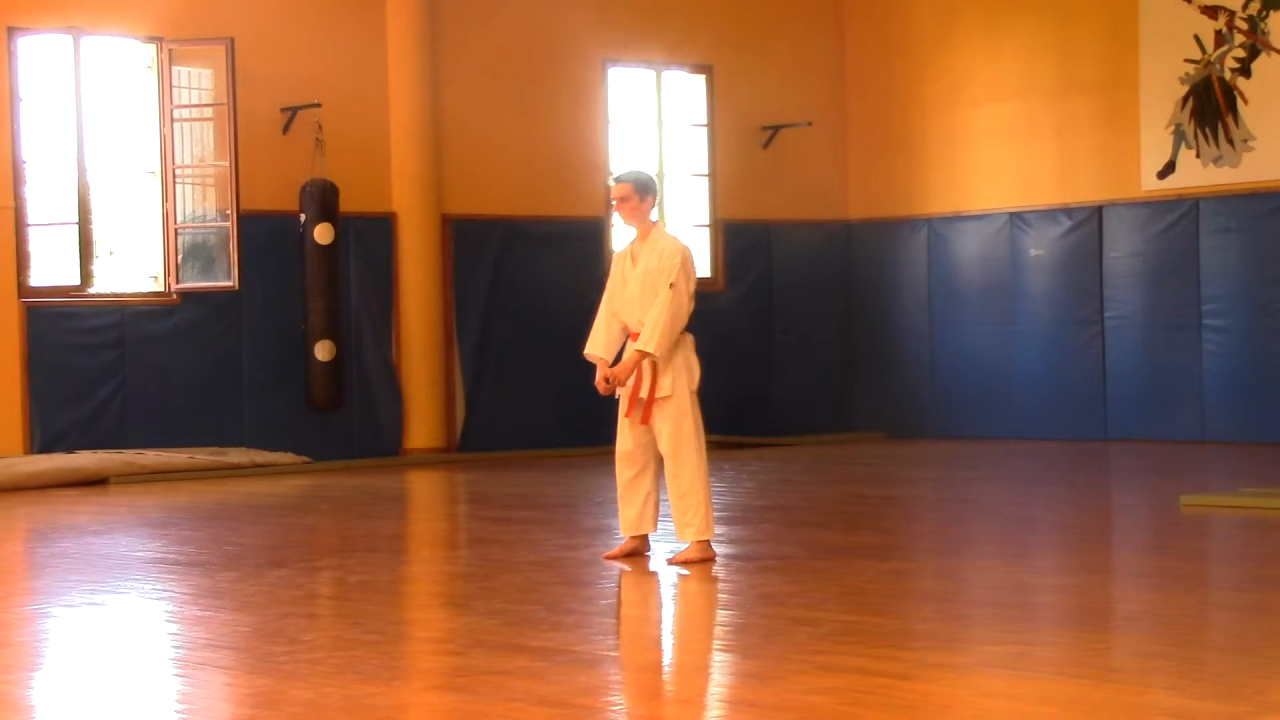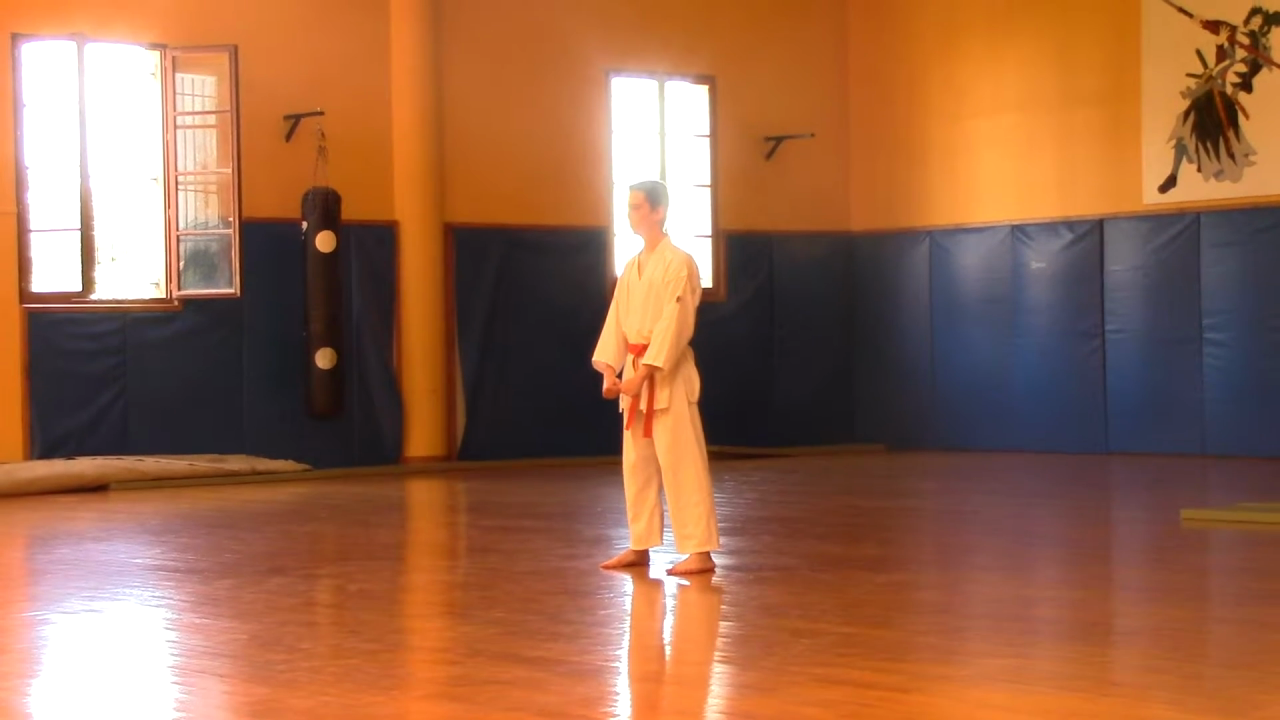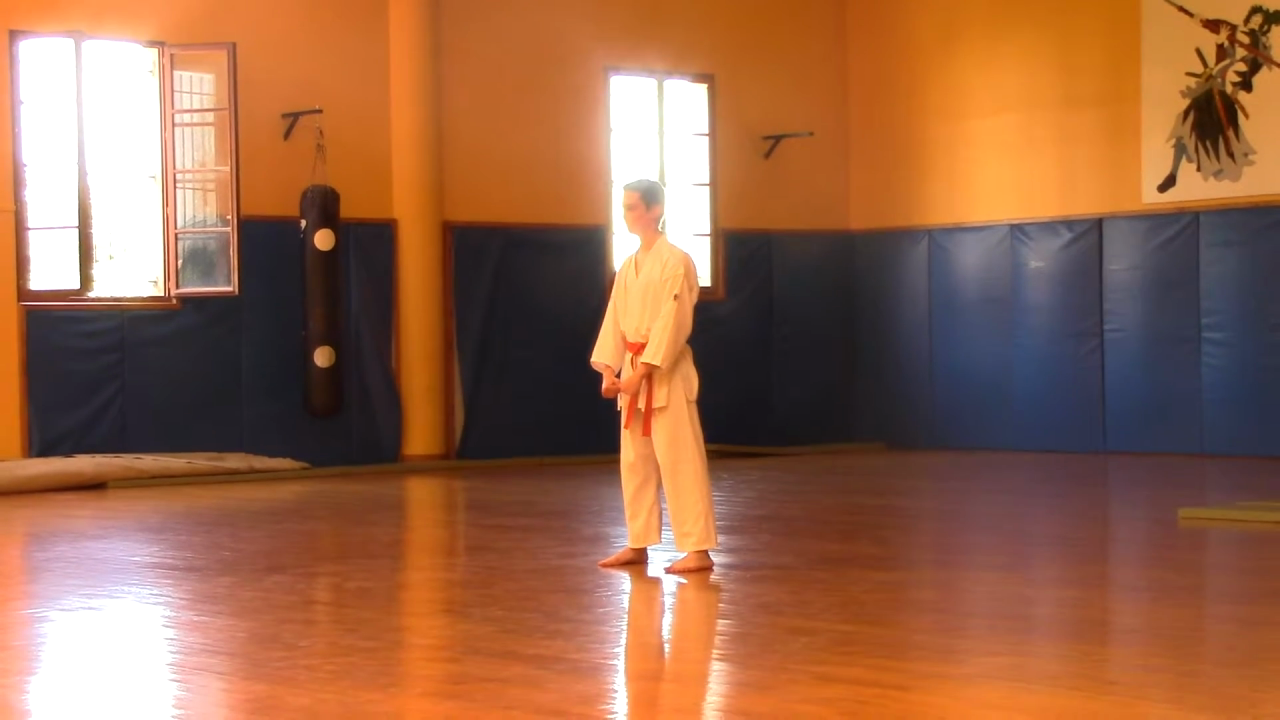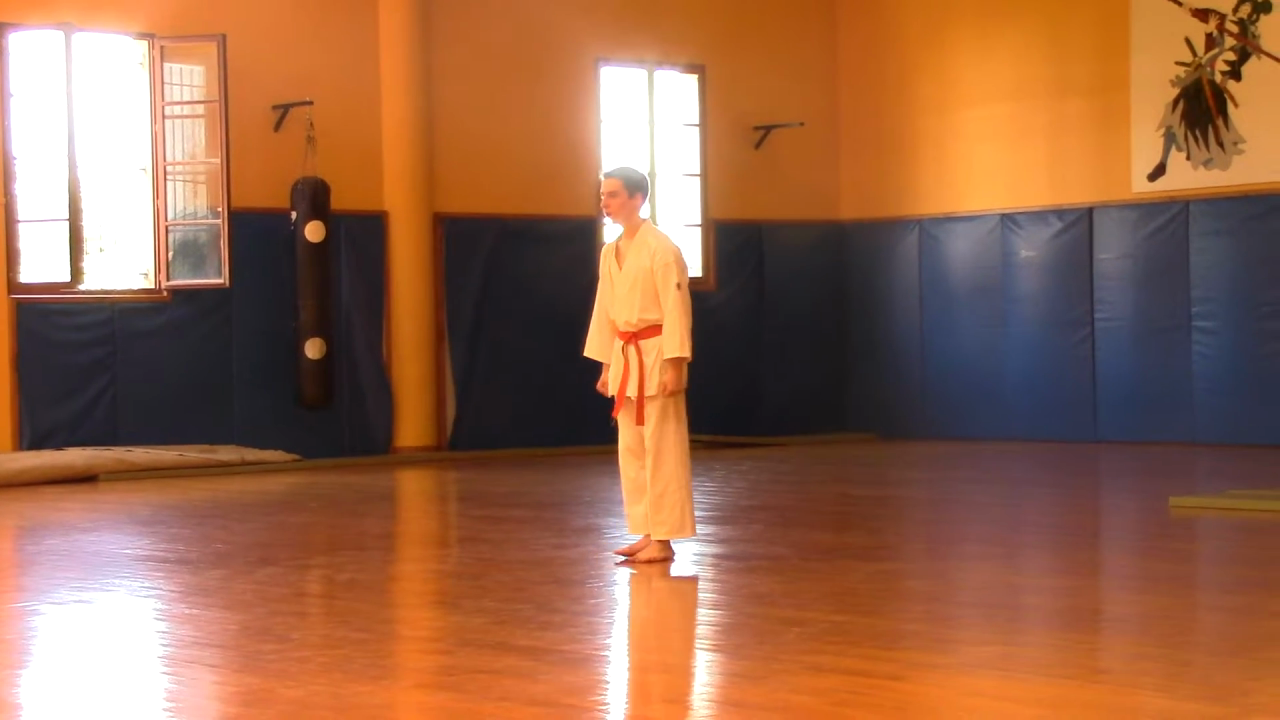
dt=1s
person 1, frame 1
left shoulder: (673, 250)
right shoulder: (623, 256)
left elbow: (668, 313)
right elbow: (611, 311)
left wrist: (633, 360)
right wrist: (602, 362)
left hip: (667, 360)
right hip: (633, 360)
left knee: (681, 451)
right knee: (631, 451)
left ankle: (700, 541)
right ankle: (637, 534)
person 1, frame 2
left shoulder: (679, 263)
right shoulder: (632, 267)
left elbow: (674, 325)
right elbow: (617, 321)
left wrist: (643, 373)
right wrist: (610, 370)
left hip: (668, 373)
right hip: (635, 372)
left knee: (681, 463)
right knee: (637, 464)
left ankle: (700, 551)
right ankle: (640, 545)
person 1, frame 3
left shoulder: (675, 261)
right shoulder: (628, 265)
left elbow: (673, 324)
right elbow: (615, 320)
left wrist: (643, 370)
right wrist: (609, 369)
left hip: (666, 372)
right hip: (633, 370)
left knee: (681, 461)
right knee: (635, 462)
left ankle: (698, 549)
right ankle: (638, 544)
person 1, frame 4
left shoulder: (661, 248)
right shoulder: (609, 252)
left elbow: (677, 309)
left wrist: (675, 364)
right wrist: (605, 365)
left hip: (656, 356)
right hip: (625, 357)
left knee: (662, 451)
right knee: (632, 452)
left ankle: (663, 539)
right ankle: (647, 532)
